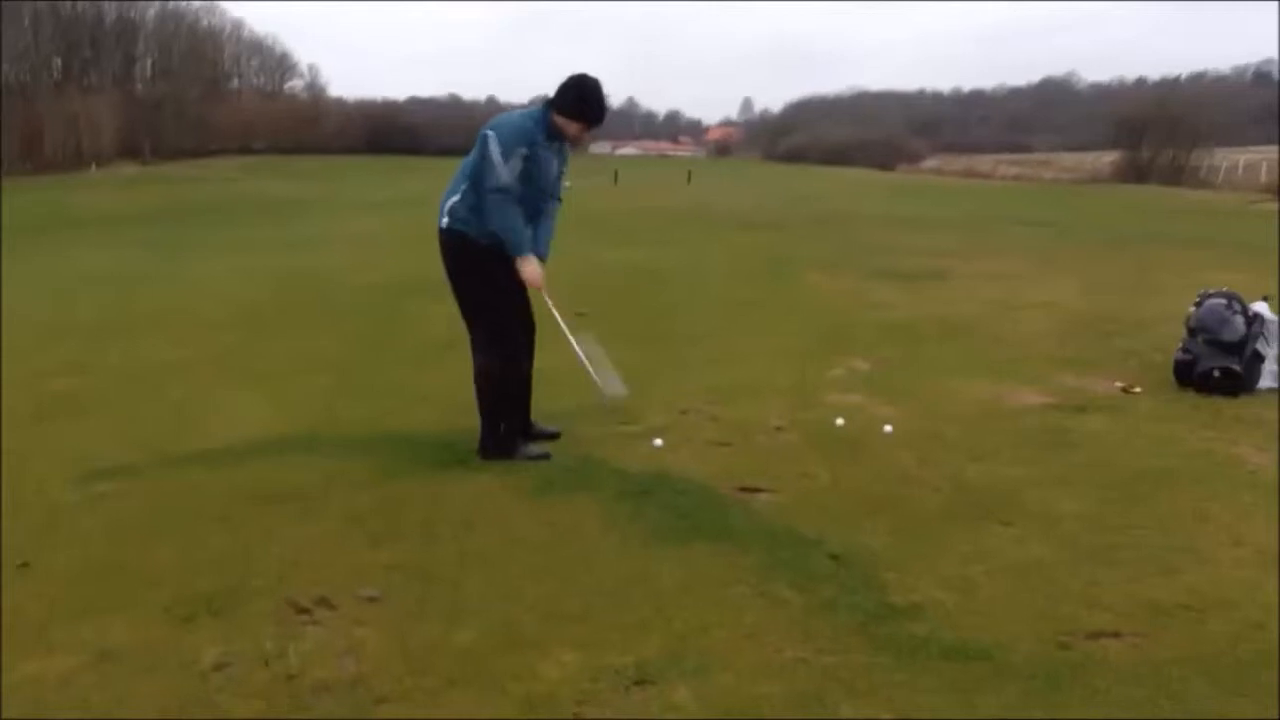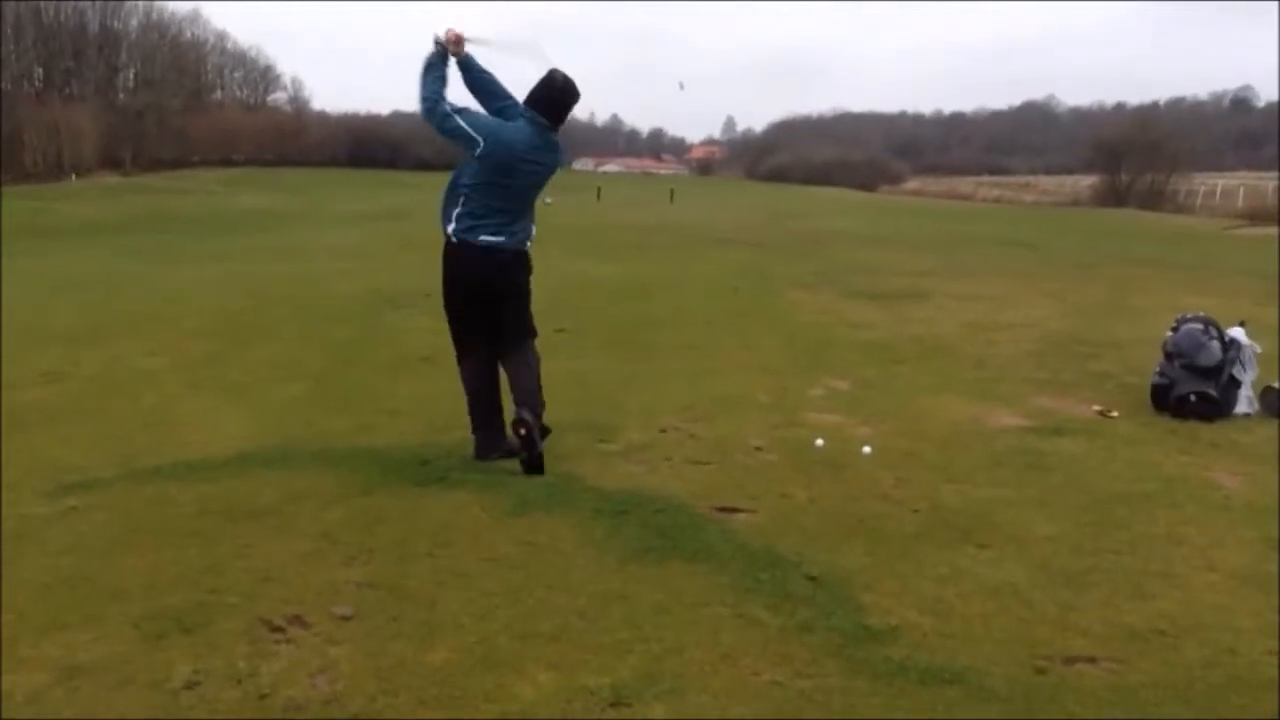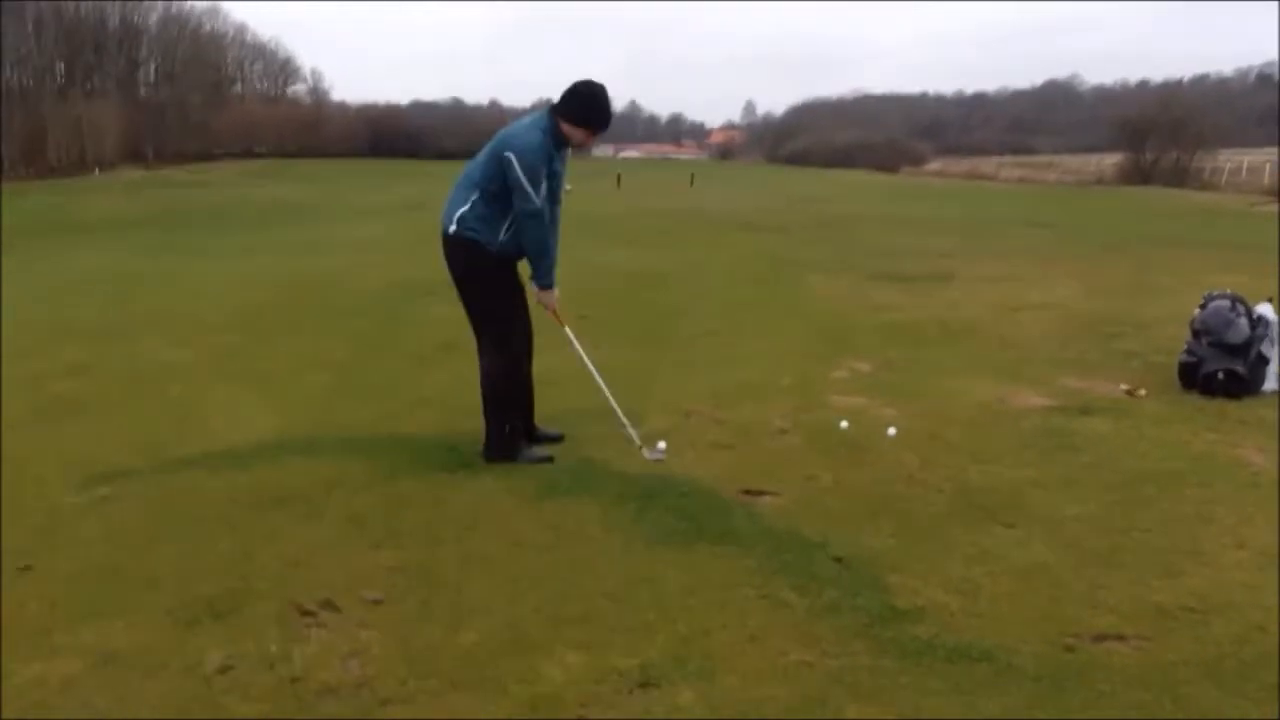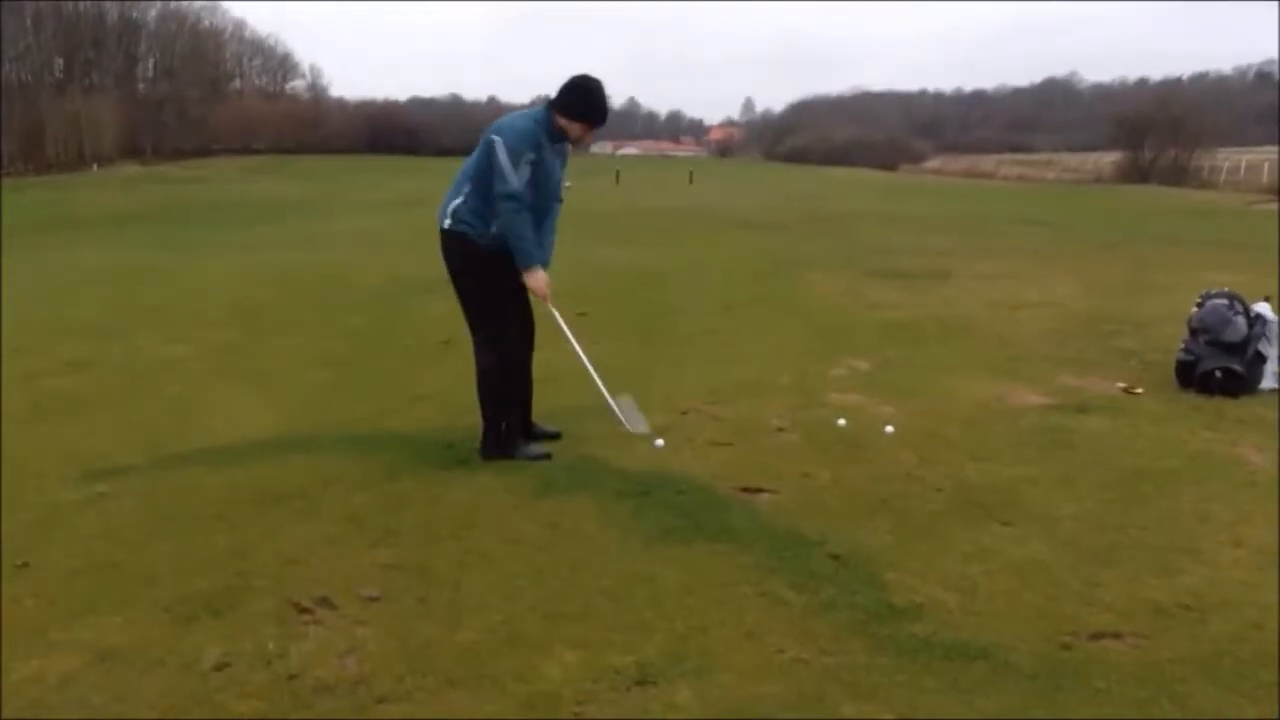
dt=1s
person 1, frame 1
left shoulder: (556, 152)
right shoulder: (514, 130)
left elbow: (547, 205)
right elbow: (501, 195)
left wrist: (535, 257)
right wrist: (523, 256)
left hip: (497, 245)
right hip: (467, 238)
left knee: (519, 332)
right knee: (496, 338)
left ankle: (517, 422)
right ankle: (499, 439)
person 1, frame 2
left shoulder: (493, 136)
right shoulder: (551, 150)
left elbow: (433, 106)
right elbow: (506, 104)
left wrist: (442, 52)
right wrist: (465, 59)
left hip: (465, 252)
right hip: (510, 256)
left knee: (475, 348)
right knee: (519, 341)
left ankle: (489, 437)
right ankle: (529, 413)
person 1, frame 3
left shoulder: (550, 140)
right shoulder: (528, 145)
left elbow: (549, 212)
right elbow: (532, 217)
left wrist: (545, 275)
right wrist: (545, 282)
left hip: (493, 245)
right hip: (472, 241)
left knee: (517, 336)
right knee: (501, 341)
left ankle: (520, 425)
right ankle: (502, 441)
person 1, frame 4
left shoulder: (557, 147)
right shoulder: (516, 133)
left elbow: (549, 207)
right elbow: (509, 203)
left wrist: (541, 264)
right wrist: (529, 265)
left hip: (500, 245)
right hip: (469, 237)
left knee: (520, 332)
right knee: (497, 338)
left ankle: (518, 422)
right ankle: (499, 438)
